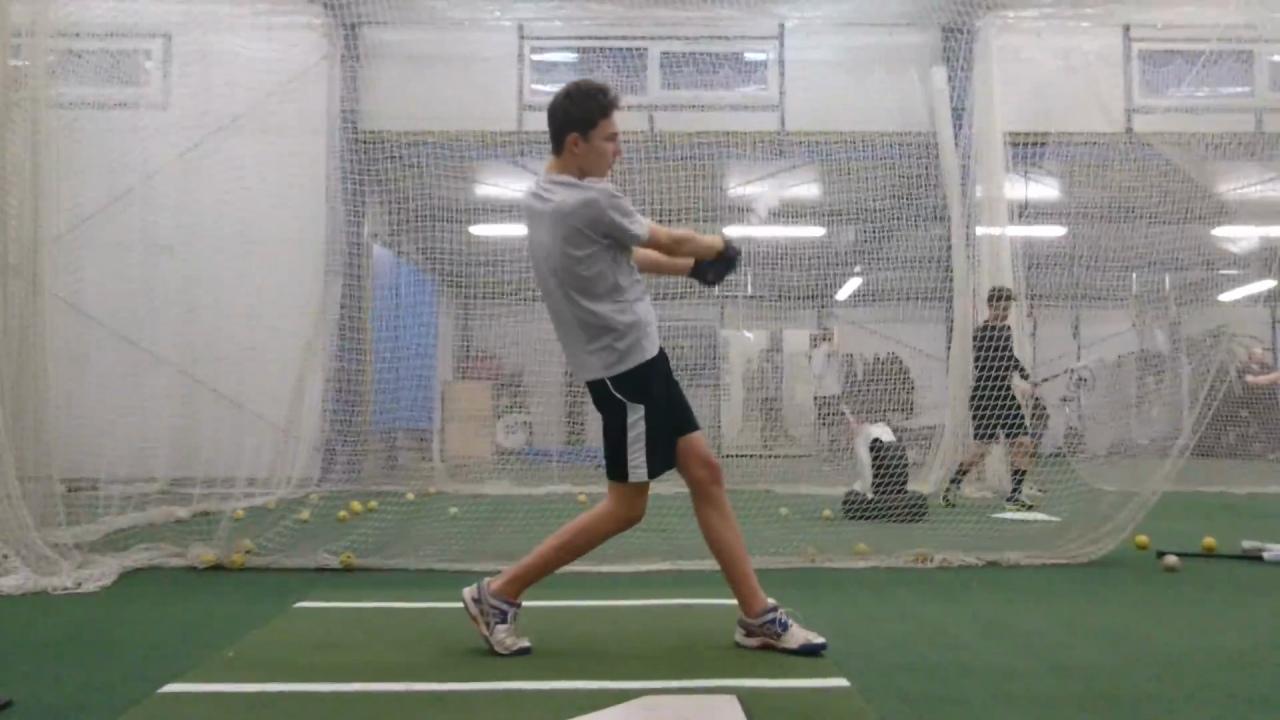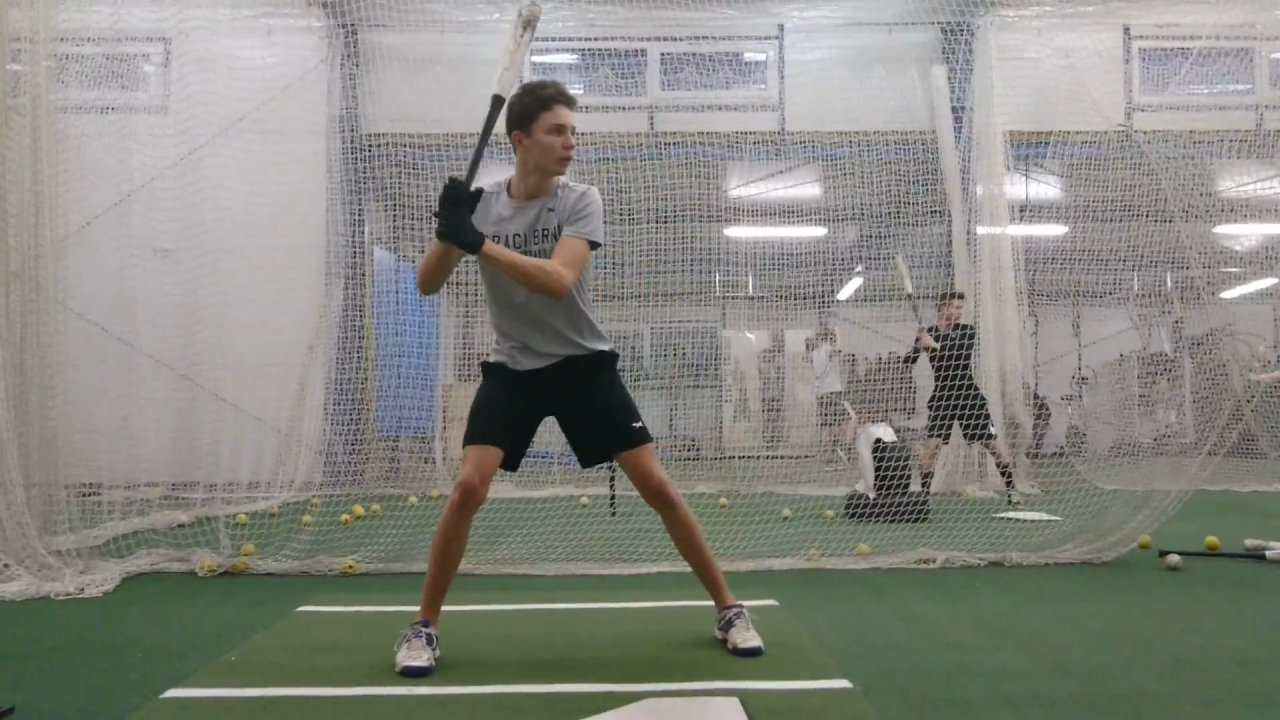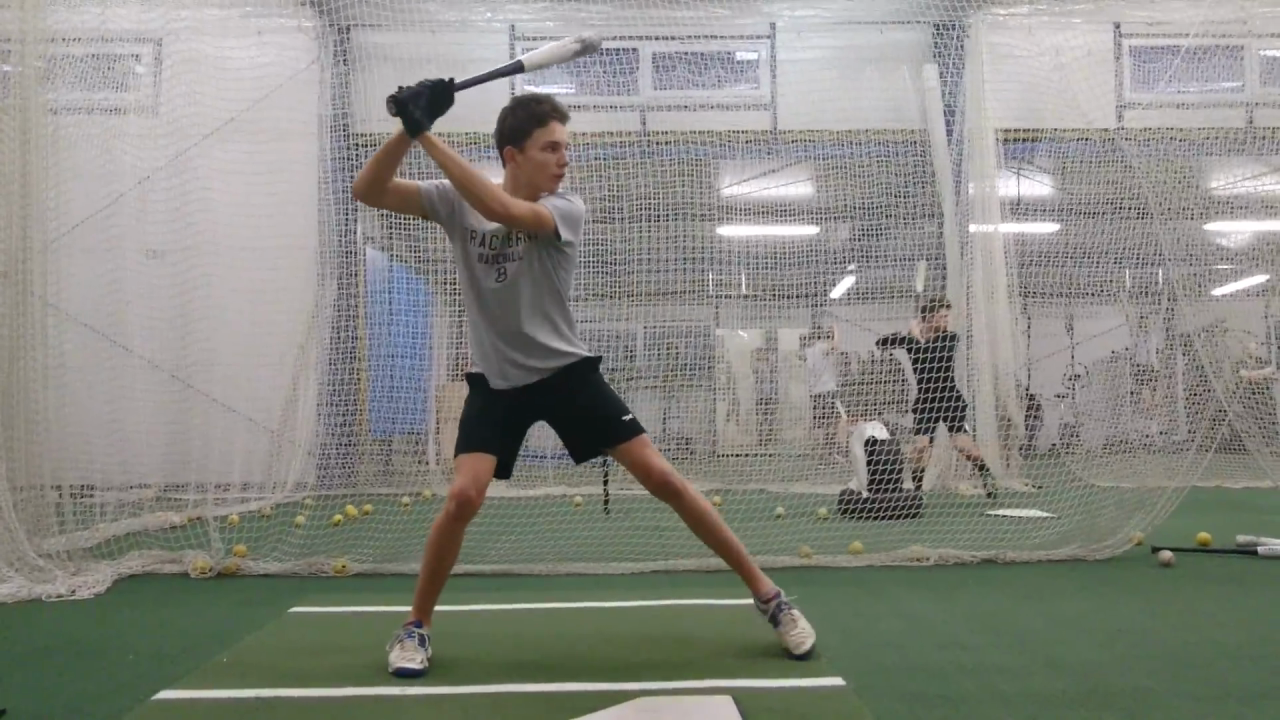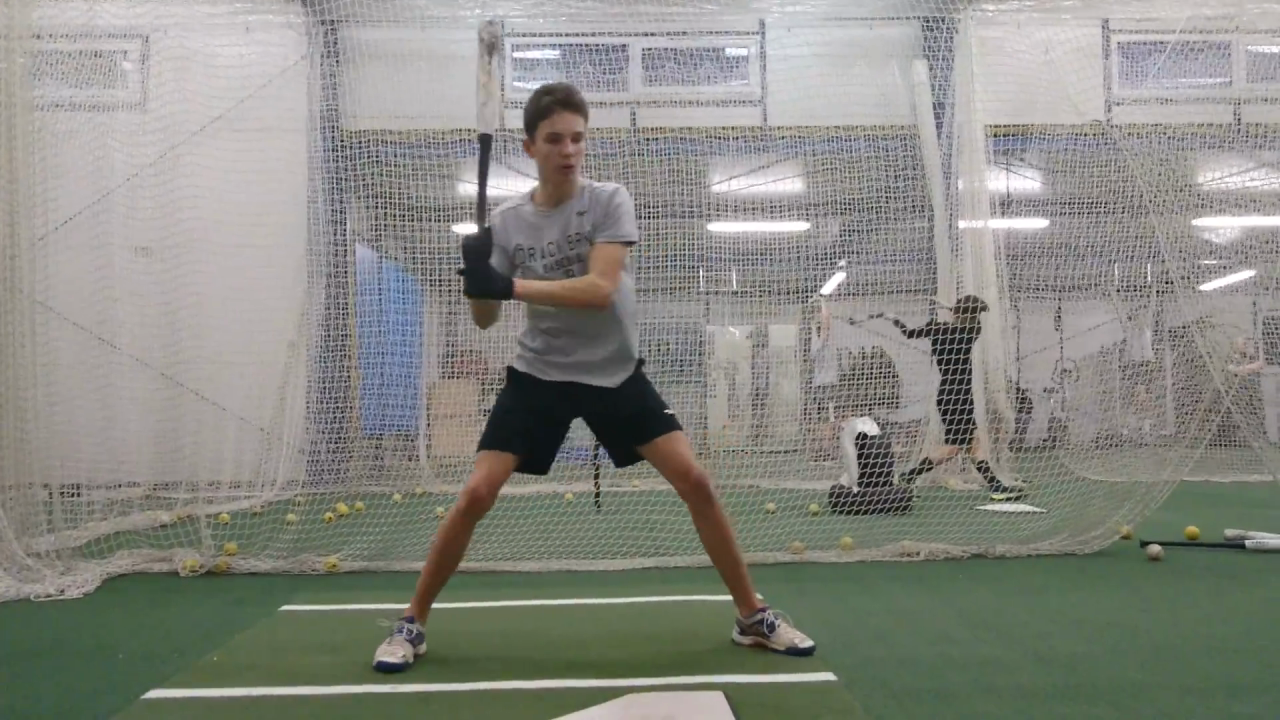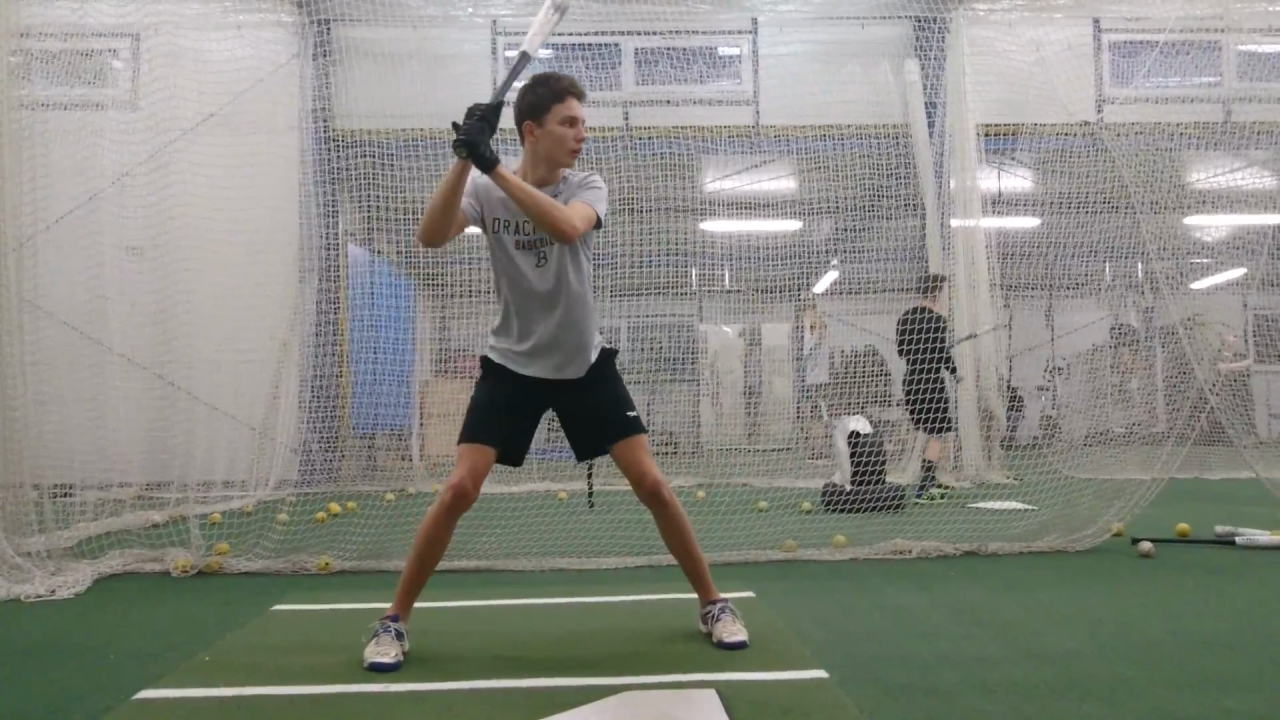
dt=1s
person 1, frame 1
left shoulder: (542, 197)
right shoulder: (590, 200)
right elbow: (664, 242)
left wrist: (693, 265)
right wrist: (718, 247)
left hip: (636, 359)
right hip: (624, 366)
left knee: (705, 472)
right knee: (626, 506)
left ankle: (757, 615)
right ankle: (497, 593)
person 1, frame 2
left shoulder: (582, 200)
right shoulder: (479, 202)
left elbow: (560, 280)
right elbow: (427, 284)
left wrist: (479, 241)
right wrist: (447, 234)
left hip: (583, 363)
right hip: (512, 366)
left knee: (656, 486)
right knee: (468, 487)
left ankle: (728, 609)
right ankle: (424, 625)
person 1, frame 3
left shoulder: (567, 210)
right shoulder: (454, 201)
left elbow: (498, 208)
right elbow: (367, 192)
left wrist: (425, 135)
right wrist: (409, 130)
left hip: (567, 371)
right hip: (495, 382)
left knee: (662, 479)
right knee: (464, 497)
left ankle: (766, 595)
right ankle: (416, 627)
person 1, frame 4
left shoulder: (610, 201)
right shoulder: (505, 220)
left elbow: (599, 292)
right elbow: (483, 319)
left wrist: (510, 285)
right wrist: (478, 278)
left hip: (614, 371)
right hip: (537, 375)
left knee: (694, 483)
right knee: (476, 495)
left ankle: (753, 615)
right ankle: (412, 622)
person 1, frame 5
left shoulder: (588, 186)
right shoulder: (485, 192)
left elbow: (566, 227)
right elbow: (431, 236)
left wrist: (492, 165)
right wrist: (466, 160)
left hip: (583, 362)
right hip: (512, 364)
left knee: (650, 483)
right knee: (460, 490)
left ankle: (712, 604)
right ankle: (394, 619)
person 2, frame 1
left shoulder: (1006, 329)
right shoulder: (983, 331)
right elbow: (982, 364)
left wrist: (1025, 376)
right wrist: (1017, 381)
left hip: (1005, 395)
right hip: (985, 395)
left knee: (1025, 444)
right knee: (983, 448)
left ankle: (1014, 495)
right ankle: (954, 483)
person 2, frame 2
left shoulder: (967, 330)
right shoulder: (928, 334)
left elbow: (961, 356)
right elbow: (907, 361)
left wrist: (935, 346)
right wrist: (920, 347)
left hip: (968, 394)
right hip: (943, 396)
left knee: (992, 442)
right knee: (932, 444)
left ankle: (1010, 489)
right ankle: (924, 494)
person 2, frame 3
left shoulder: (951, 338)
right shoulder: (912, 337)
left elbow: (942, 360)
right elbow: (880, 344)
left wrist: (920, 338)
right wrist: (905, 335)
left hip: (951, 399)
right hip: (926, 402)
left knee: (961, 444)
right knee: (920, 445)
left ankle: (984, 473)
right ankle: (918, 492)
person 2, frame 4
left shoulder: (934, 328)
right shoulder: (973, 331)
left elbow: (911, 334)
left wrist: (895, 320)
right wrist: (968, 312)
left hip: (948, 393)
right hip: (954, 396)
left knee: (972, 442)
right knee: (953, 447)
left ankle: (995, 486)
right ankle: (907, 478)
person 2, frame 5
left shoulder: (905, 317)
right shoulder: (937, 319)
right elbow: (942, 352)
right wrist: (954, 371)
left hip: (911, 380)
right hip: (930, 381)
left knee: (930, 432)
right knee: (936, 435)
left ankle: (929, 479)
right ankle: (922, 490)
